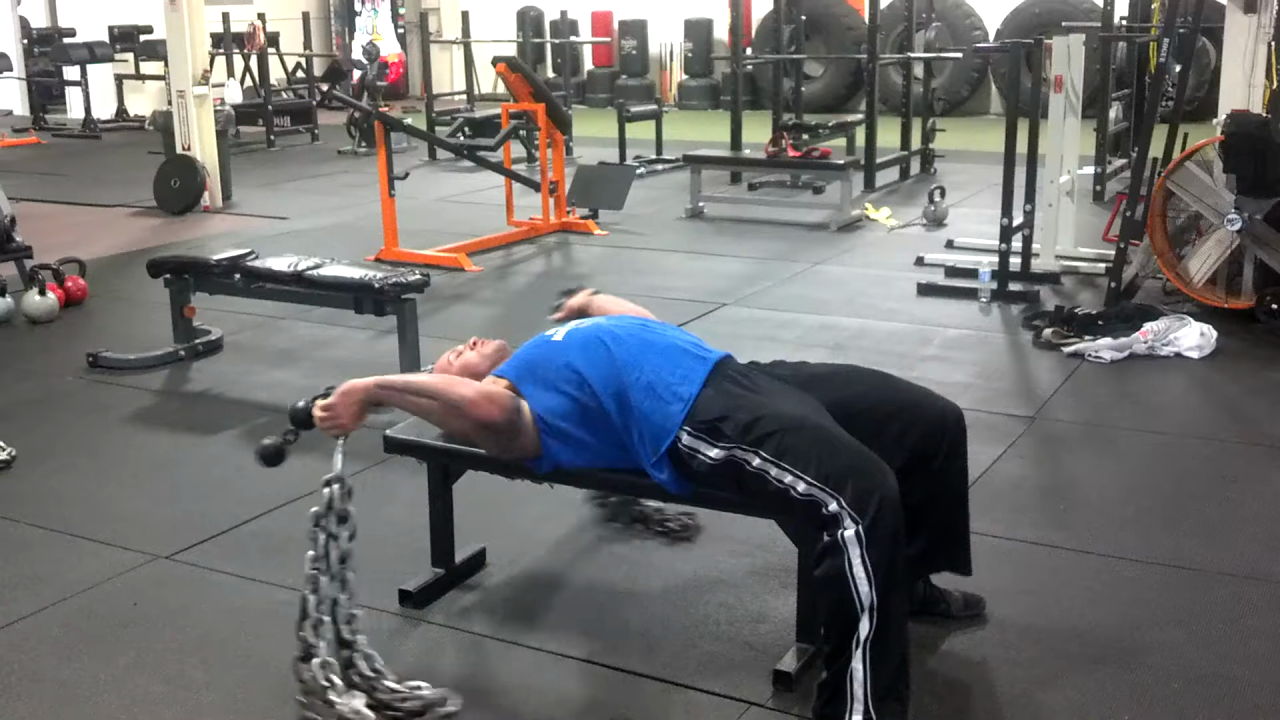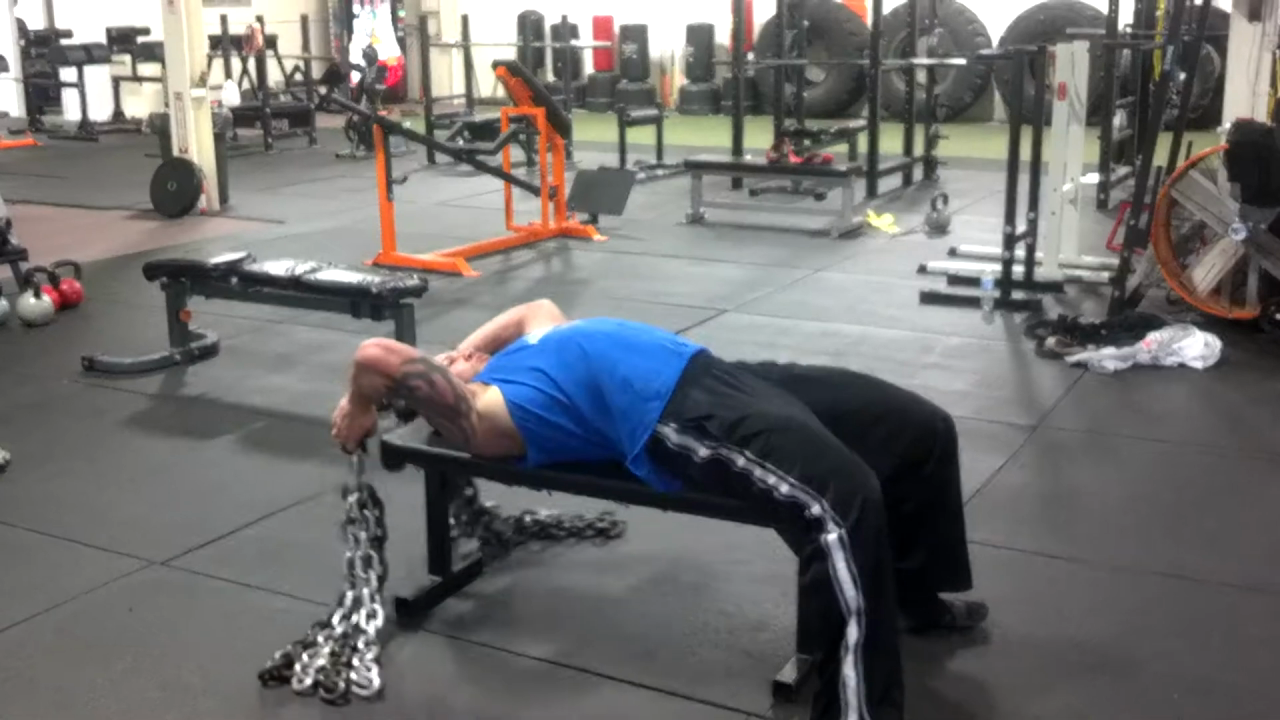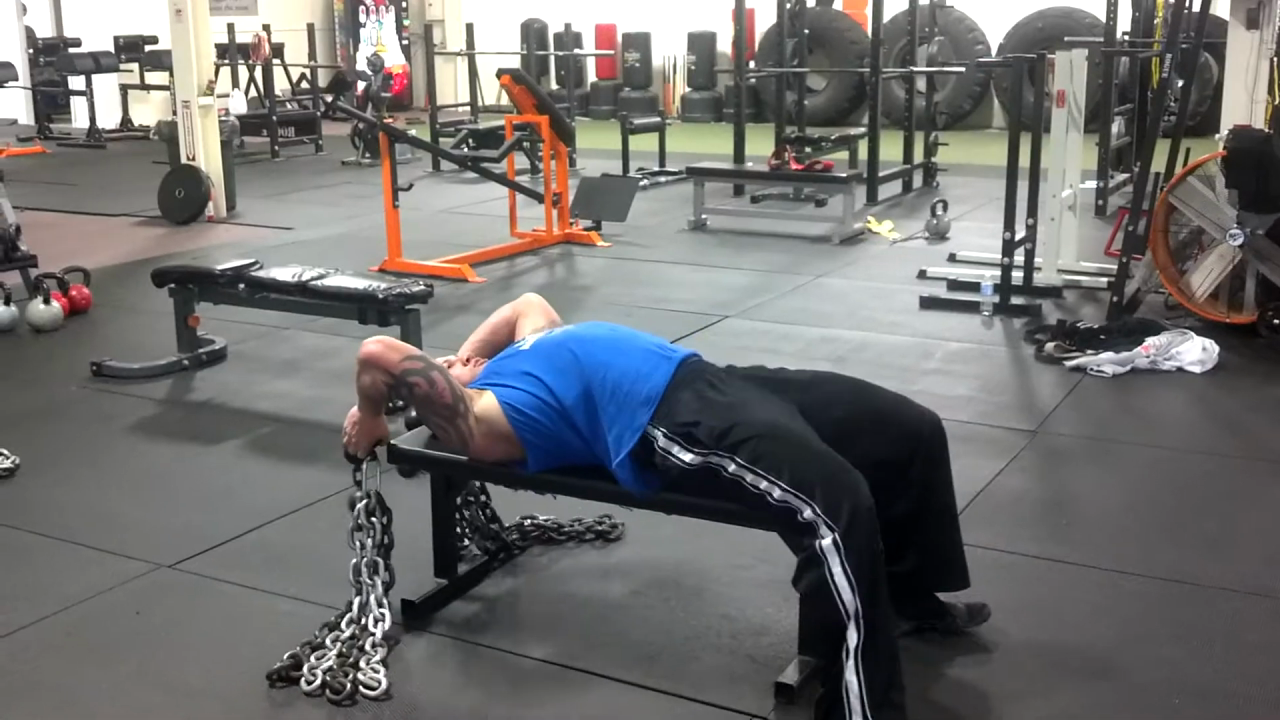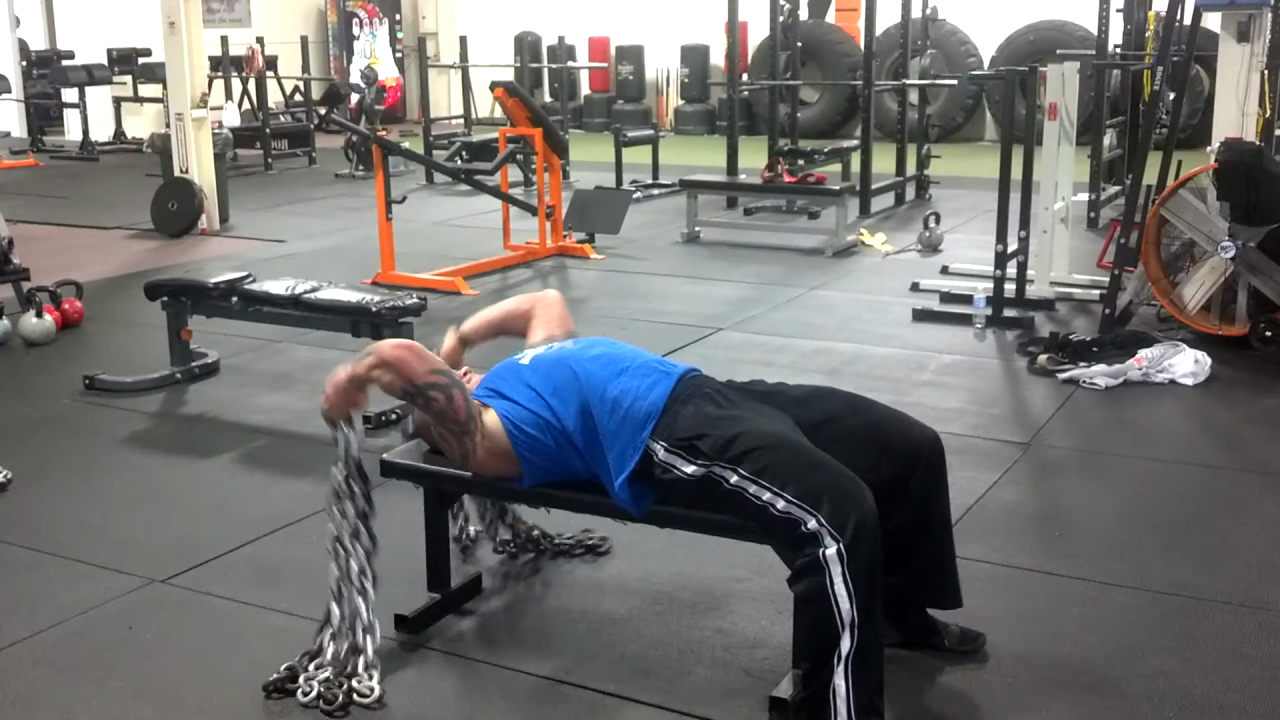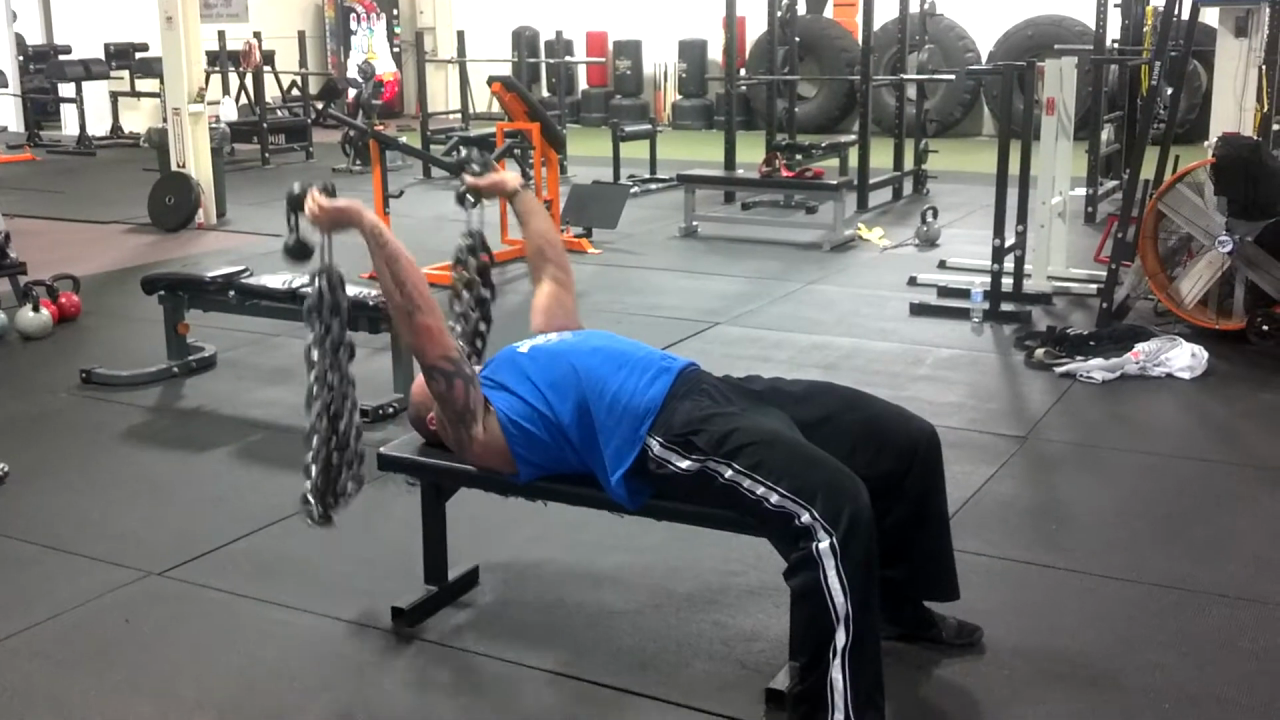
dt=0.5s
person 1, frame 1
left shoulder: (544, 360)
right shoulder: (498, 406)
left elbow: (652, 333)
right elbow: (487, 410)
left wrist: (600, 303)
left hip: (738, 377)
right hip: (701, 423)
left knee: (933, 422)
right knee: (862, 497)
left ankle: (906, 583)
person 1, frame 2
left shoulder: (526, 359)
right shoulder: (482, 414)
left elbow: (542, 308)
right elbow: (380, 355)
left wrist: (464, 345)
right wrist: (357, 410)
left hip: (721, 374)
right hip: (682, 418)
left knee: (922, 431)
right knee: (844, 499)
left ankle: (913, 593)
person 1, frame 3
left shoulder: (523, 361)
right shoulder: (482, 420)
left elbow: (530, 302)
right elbow: (379, 353)
left wrist: (465, 348)
right wrist: (369, 414)
left hip: (713, 379)
right hip: (674, 421)
left knee: (911, 433)
right knee: (836, 505)
left ankle: (909, 596)
person 1, frame 4
left shoulder: (528, 374)
right shoulder: (480, 436)
left elbow: (548, 302)
right elbow: (406, 361)
left wrist: (461, 336)
right wrist: (352, 379)
left hip: (713, 396)
right hip: (672, 437)
left knee: (912, 448)
right knee: (840, 514)
left ankle: (898, 611)
person 1, frame 5
left shoulder: (522, 366)
right shoulder: (478, 430)
left elbow: (555, 274)
right elbow: (425, 329)
left wrist: (517, 190)
right wrist: (362, 220)
left hip: (711, 390)
right hip: (668, 433)
left knee: (908, 441)
right knee: (833, 509)
left ankle: (896, 604)
